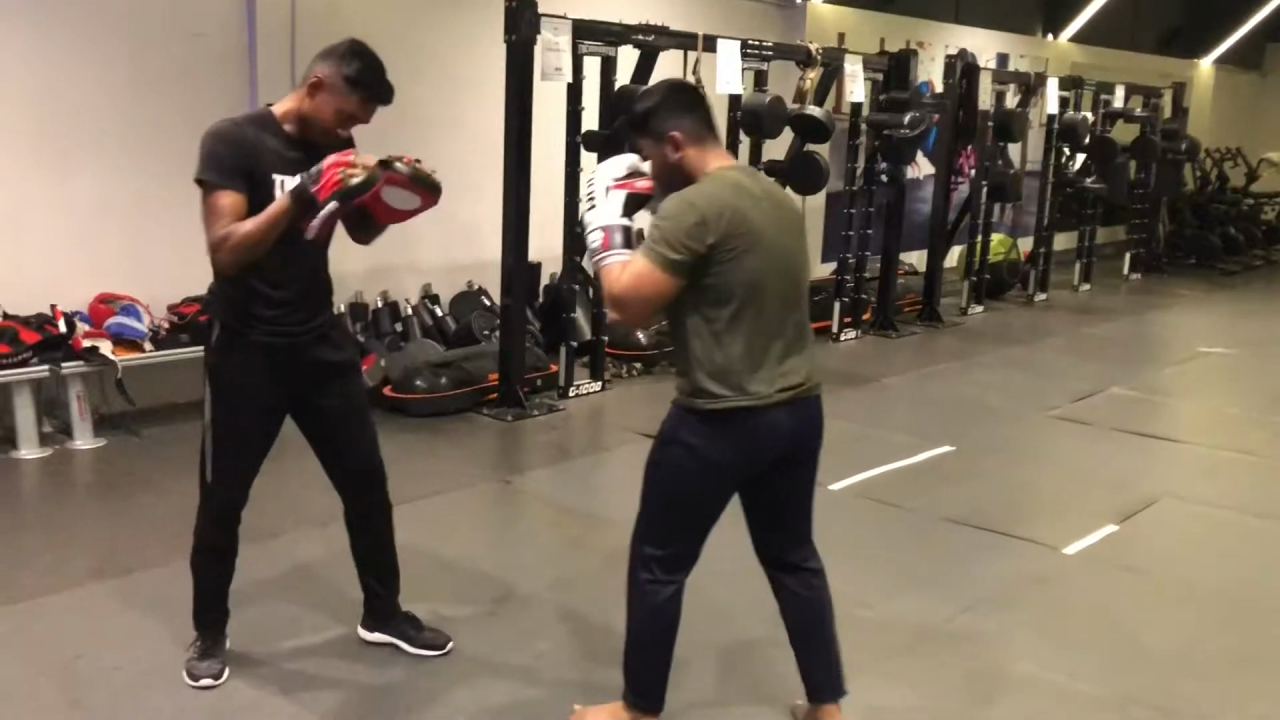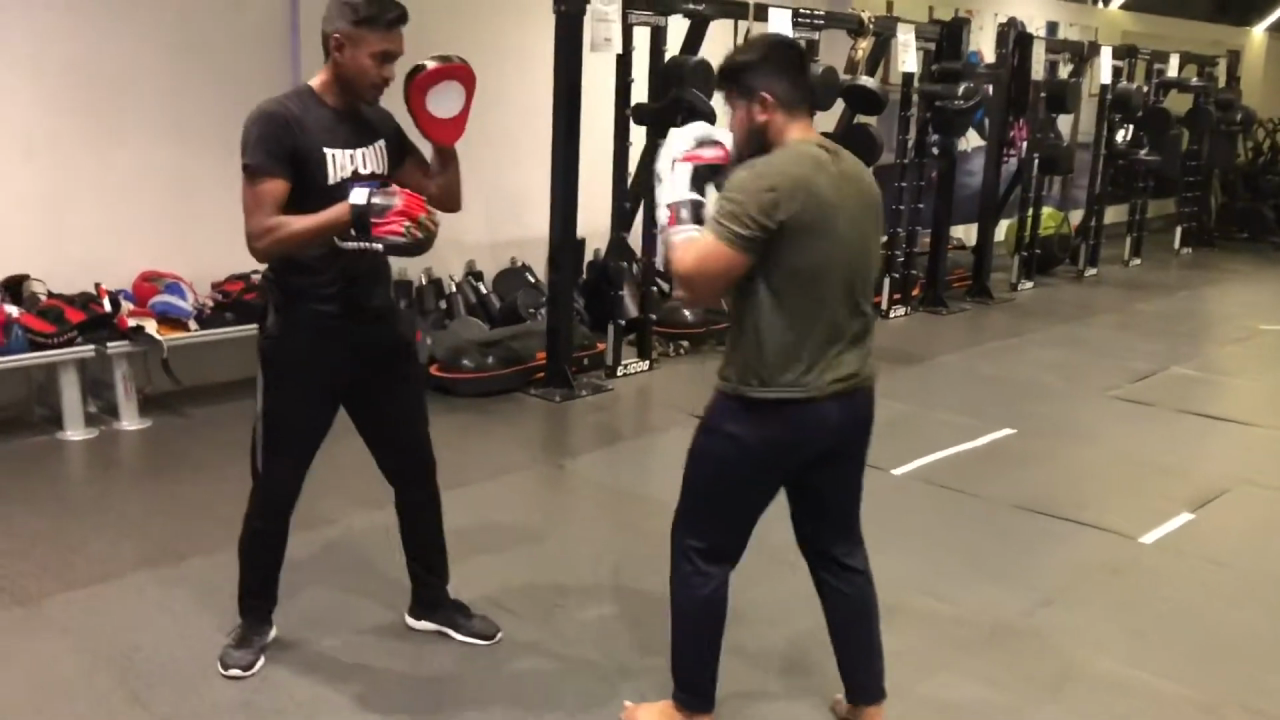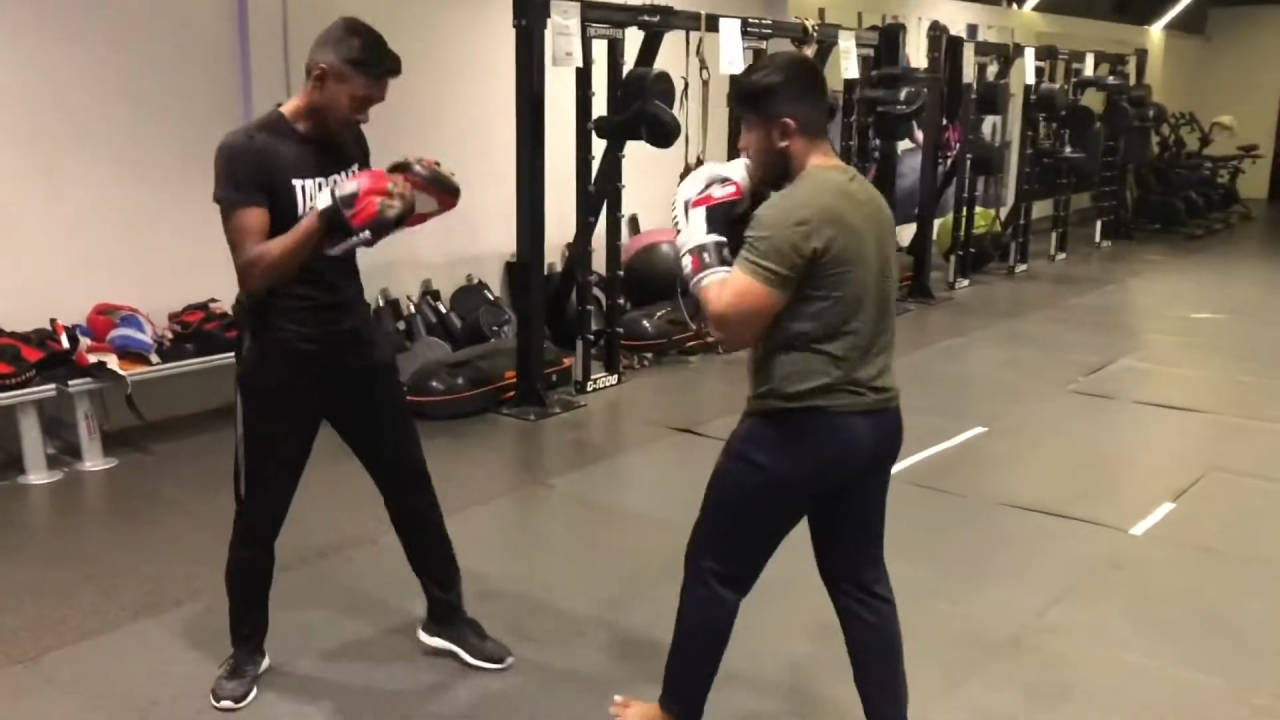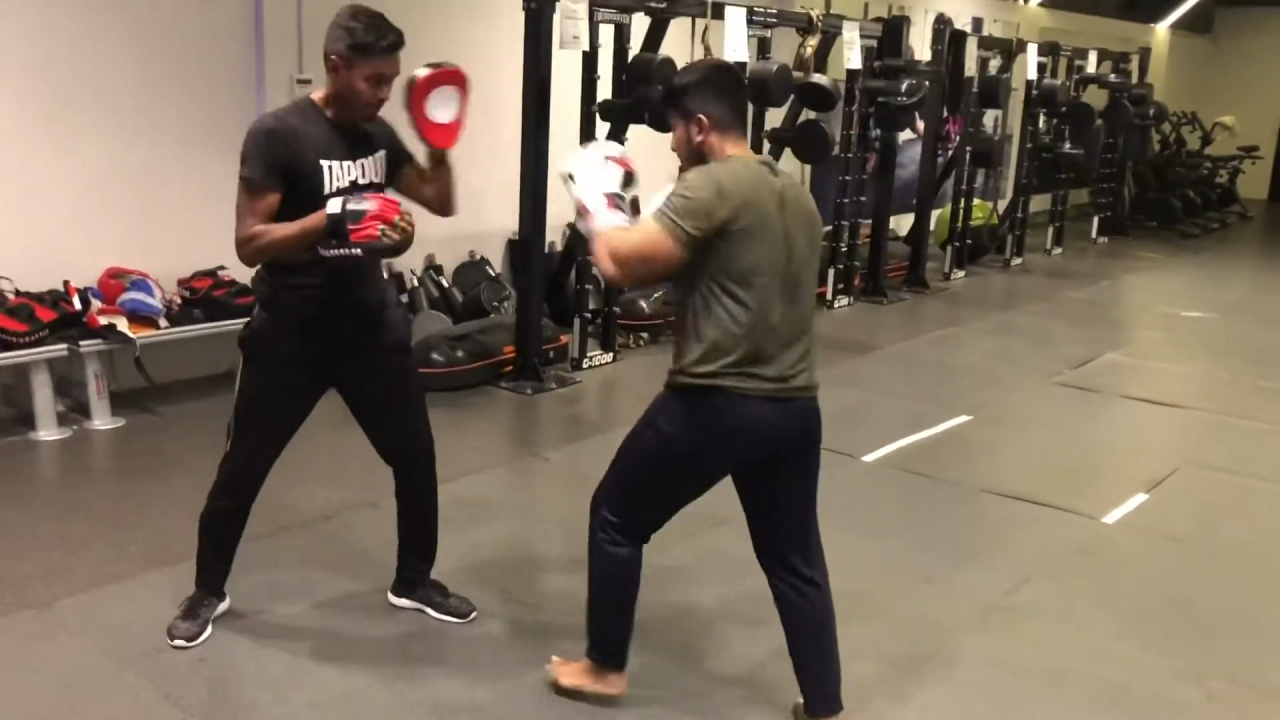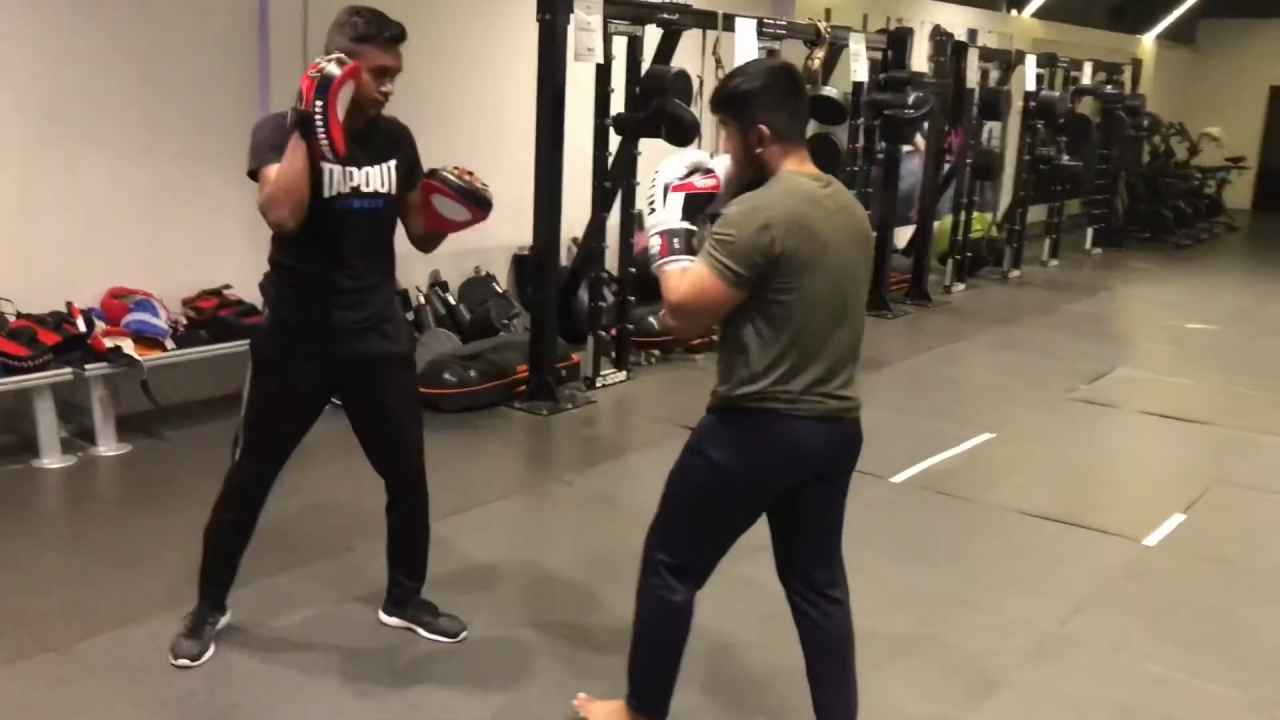
dt=1s
person 1, frame 1
left shoulder: (338, 148)
right shoulder: (233, 141)
left elbow: (362, 229)
right elbow: (225, 251)
right wrist: (310, 193)
left hip: (320, 341)
right hip: (248, 348)
left knee: (366, 482)
right knee: (223, 496)
left ankle: (382, 613)
right ankle: (210, 633)
person 1, frame 2
left shoulder: (378, 122)
right shoulder: (279, 122)
left elbow: (446, 199)
right elbow: (262, 237)
left wrist: (444, 133)
right wrist: (355, 207)
left hip: (379, 326)
right hip: (305, 335)
left knee: (415, 471)
right knee: (276, 486)
left ankle: (431, 600)
right ankle: (254, 620)
person 1, frame 3
left shoulder: (350, 143)
right shoulder: (248, 151)
right elbow: (255, 271)
left wrist: (400, 209)
right wrist: (335, 214)
left hip: (355, 344)
right hip: (280, 357)
left knee: (408, 481)
right knee: (260, 510)
left ankle: (446, 615)
right ankle: (247, 649)
person 1, frame 4
left shoulder: (378, 135)
right shoulder: (278, 134)
left elbow: (442, 201)
right elbow: (251, 245)
left wrist: (437, 142)
right wrist: (336, 219)
left hip: (372, 326)
right hip: (289, 331)
left knee: (415, 455)
right knee: (244, 466)
left ankle: (415, 578)
right ankle: (207, 594)
person 1, frame 5
left shoulder: (395, 138)
right shoulder: (281, 131)
left elbow: (421, 236)
right elbow: (283, 215)
left wrist: (453, 207)
right wrist: (309, 119)
left hip: (378, 333)
right hip: (298, 336)
left knee: (407, 472)
right knee: (249, 478)
left ankle: (404, 598)
right ankle: (209, 608)
person 2, frame 1
left shoulder: (697, 207)
right shoulder: (776, 197)
left elbow: (628, 305)
left wrist: (605, 221)
right wrist: (651, 214)
left hip: (721, 422)
right hip: (796, 410)
left knee: (656, 560)
right knee: (792, 556)
person 2, frame 2
left shoulder: (764, 179)
right shoulder: (858, 176)
left elbow: (693, 281)
left wrist: (673, 190)
right wrist: (732, 161)
left hip: (767, 409)
right hip: (847, 402)
left knee: (700, 553)
right knee: (838, 552)
person 2, frame 3
left shoulder: (794, 211)
right shoulder: (863, 196)
left elbow: (729, 321)
left wrist: (696, 237)
right wrist: (748, 189)
left hip: (799, 428)
right hip: (873, 422)
left knee: (714, 571)
right knee: (860, 580)
person 2, frame 4
left shoulder: (713, 188)
right shoulder: (794, 195)
left elbow: (622, 262)
left wrist: (593, 194)
right wrist: (663, 220)
left hip: (712, 405)
right hip: (793, 407)
left knee: (614, 519)
right knee: (795, 559)
left ankle: (603, 667)
person 2, frame 5
left shoulder: (760, 215)
right shoulder: (850, 209)
left elbow: (686, 312)
left wrist: (666, 226)
left hip: (756, 429)
right hip: (835, 428)
left knee: (669, 566)
right knee: (818, 584)
